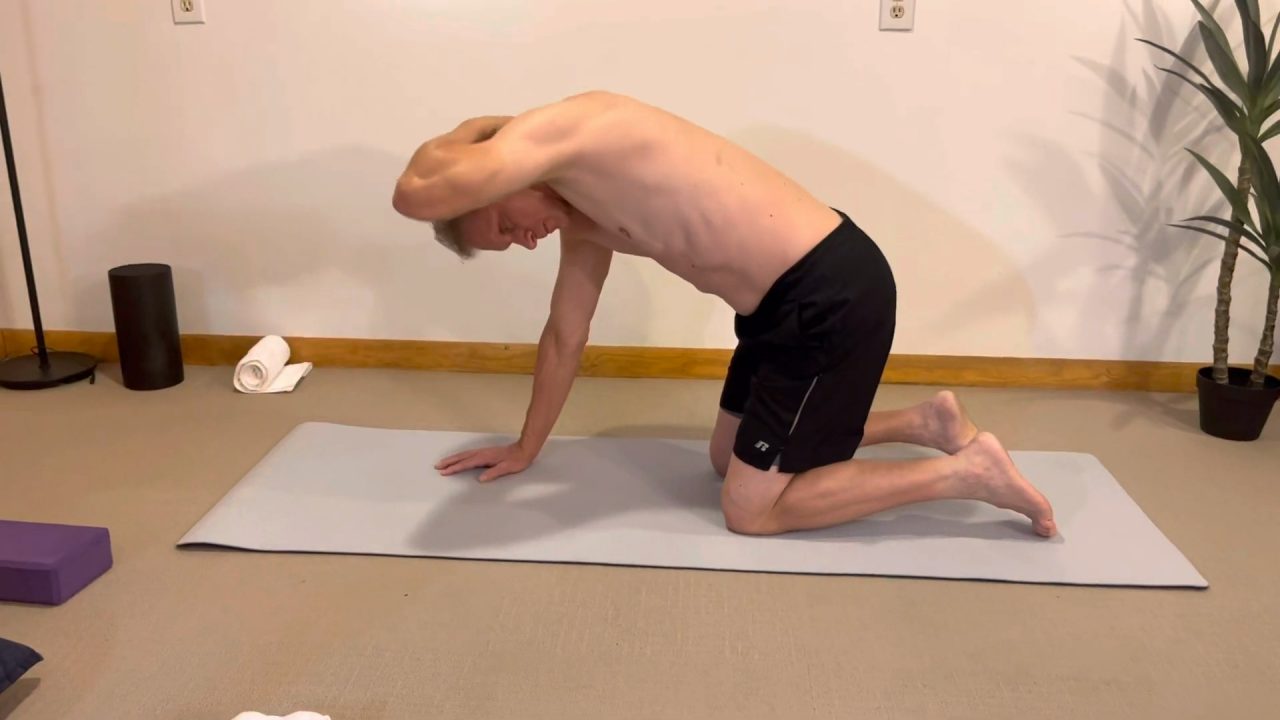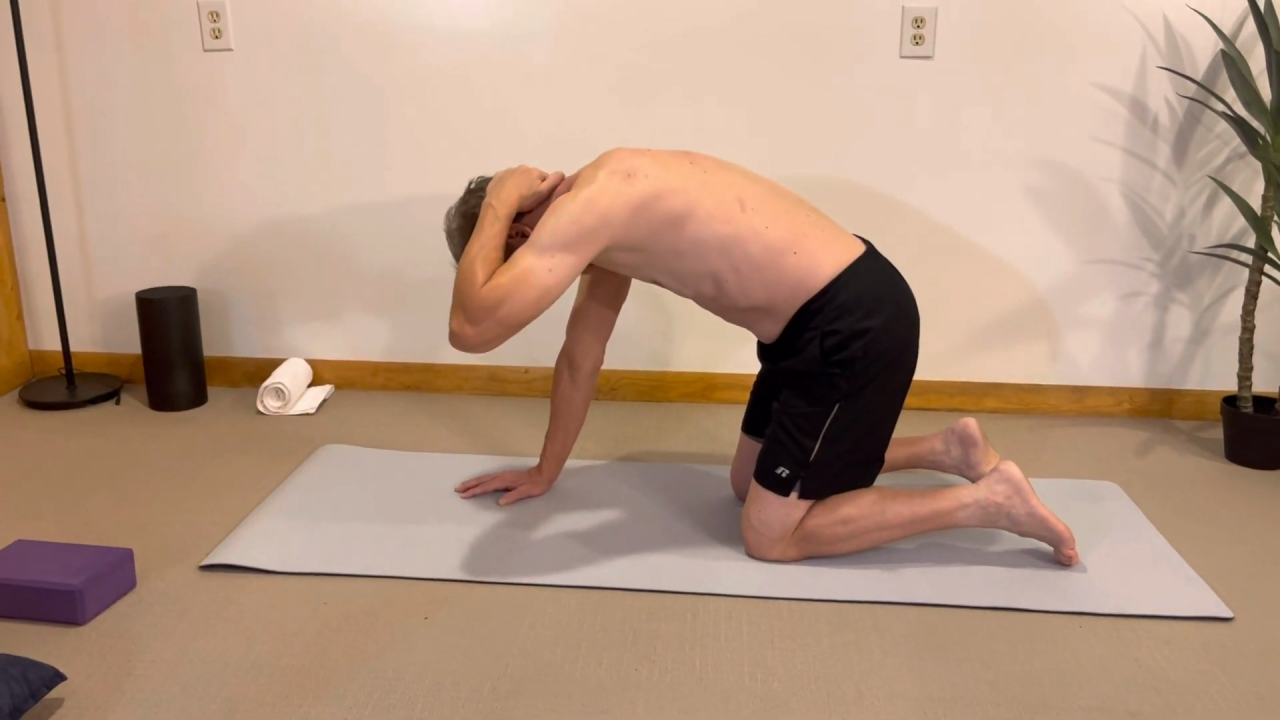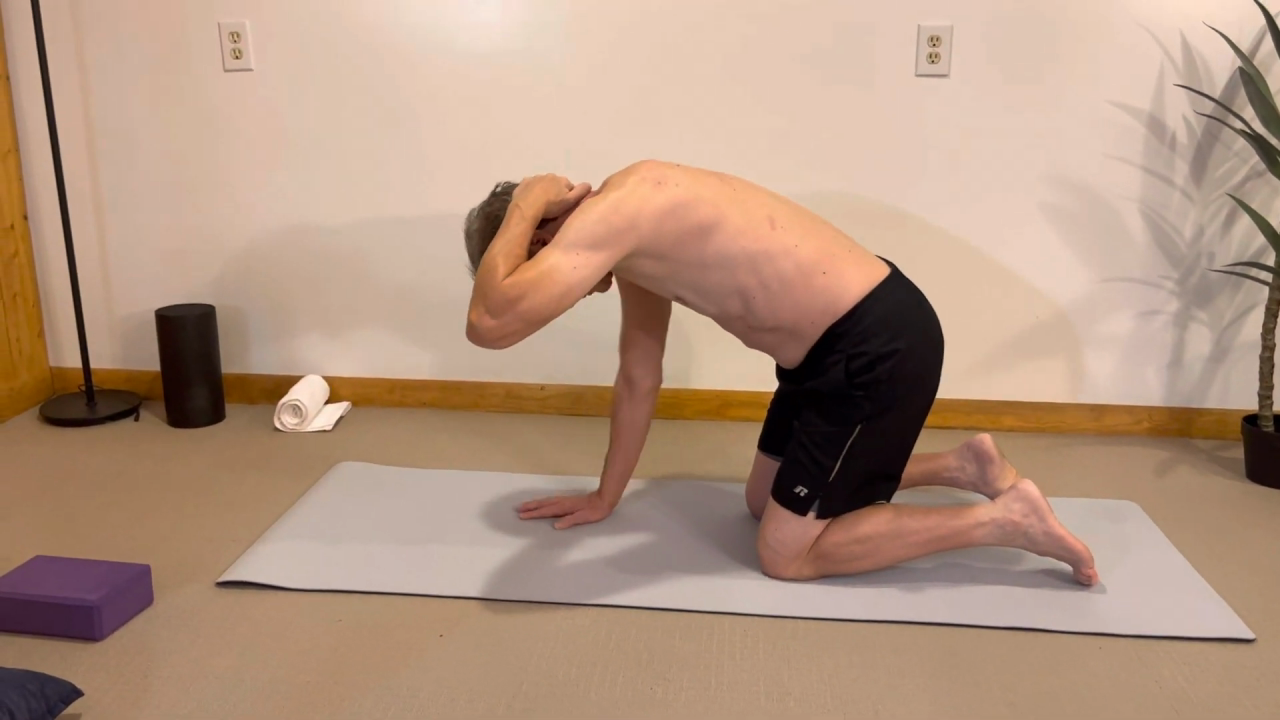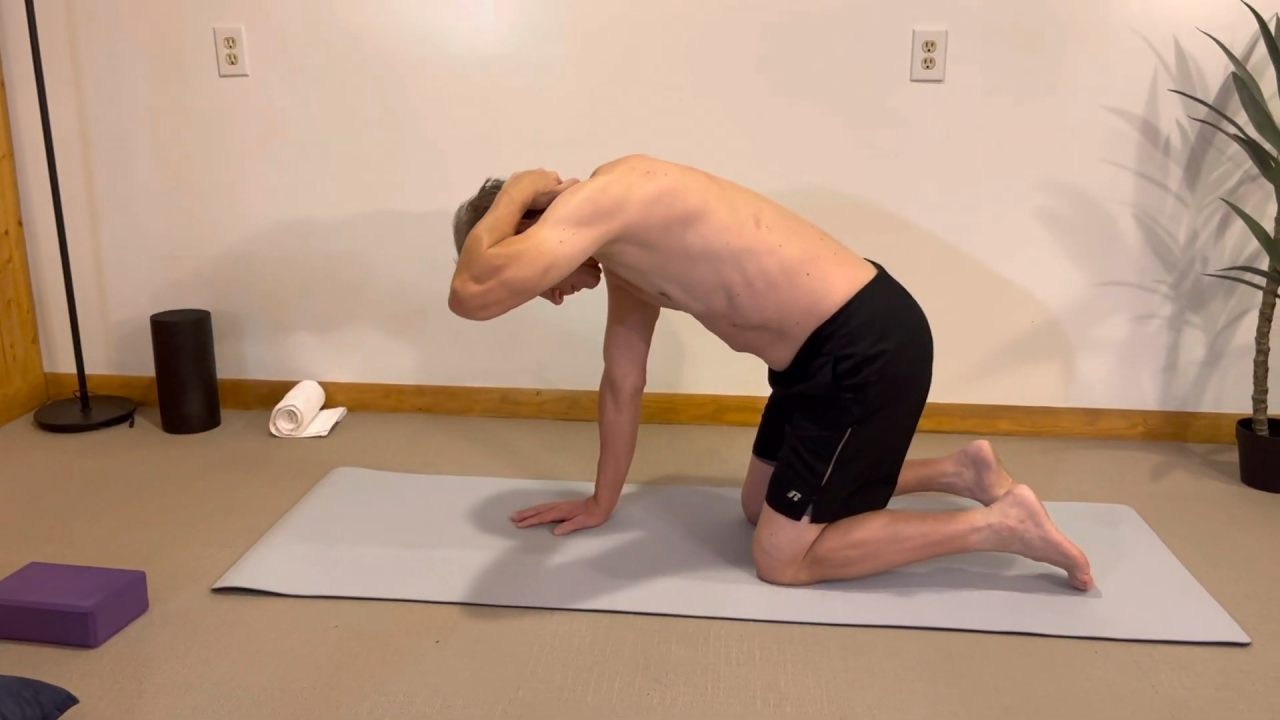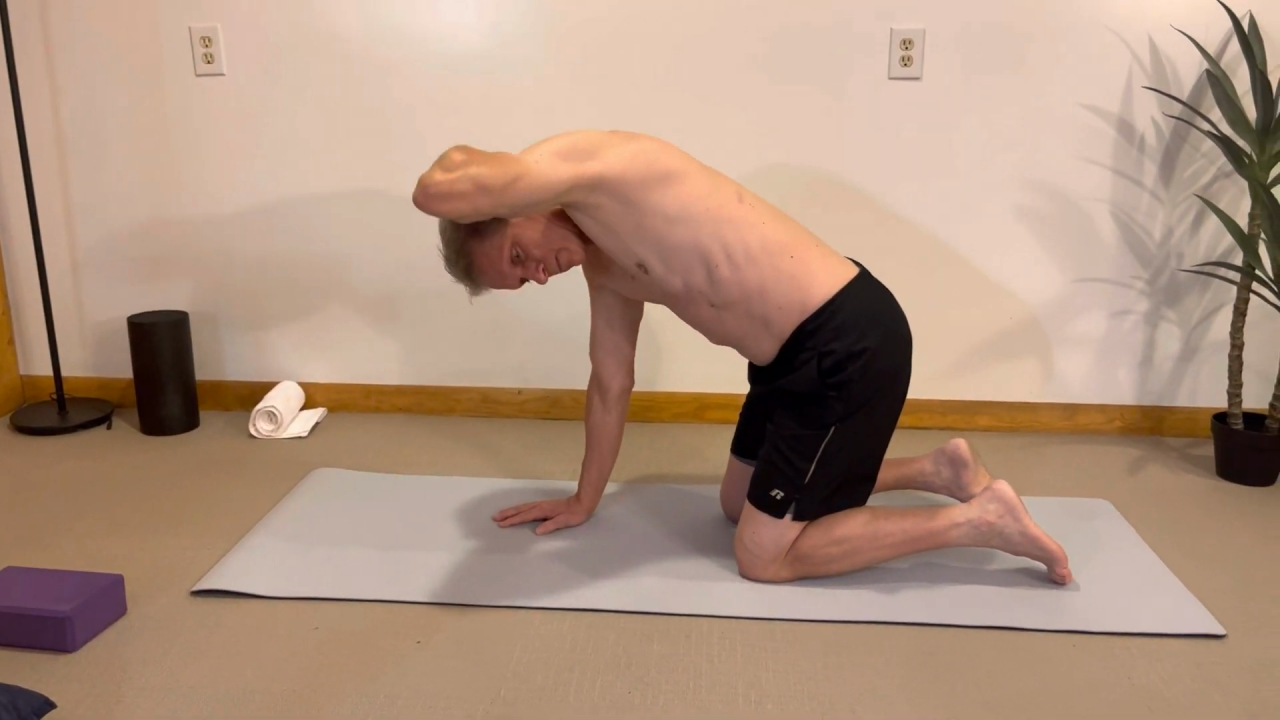
dt=1s
person 1, frame 1
left shoulder: (567, 125)
right shoulder: (583, 212)
left elbow: (417, 196)
right elbow: (564, 335)
left wrist: (475, 131)
right wrist: (525, 448)
left hip: (833, 292)
right hip: (792, 294)
left knee: (751, 509)
right knee: (730, 458)
left ankle: (968, 471)
right ankle: (923, 421)
person 1, frame 2
left shoulder: (589, 204)
right shoulder: (607, 216)
left elbow: (471, 329)
right elbow: (580, 357)
left wrist: (499, 203)
right wrist: (545, 471)
left hip: (855, 323)
right hip: (827, 313)
left knee: (770, 534)
right knee: (749, 483)
left ankle: (990, 500)
right ankle: (944, 449)
person 1, frame 3
left shoulder: (615, 210)
right shoulder: (632, 235)
left elbow: (490, 323)
right elbow: (638, 378)
left wrist: (526, 204)
right wrist: (605, 497)
left hip: (879, 345)
right hip: (843, 338)
left knee: (786, 552)
right knee: (764, 501)
left ankle: (1006, 519)
right ankle: (958, 466)
person 1, frame 4
left shoulder: (604, 196)
right shoulder: (620, 243)
left elbow: (473, 295)
right elbow: (622, 382)
left wrist: (517, 191)
right wrist: (600, 502)
left hip: (868, 348)
right hip: (830, 344)
left knee: (783, 558)
right knee: (760, 505)
left ankle: (1002, 524)
right ankle: (958, 471)
person 1, frame 5
left shoulder: (592, 161)
right shoulder: (602, 260)
left elbow: (436, 193)
right elbow: (610, 383)
left wrist: (481, 161)
right wrist: (584, 500)
left hip: (850, 343)
right hip: (797, 349)
left knee: (764, 554)
right knee: (741, 503)
left ankle: (981, 519)
right ankle: (936, 469)
